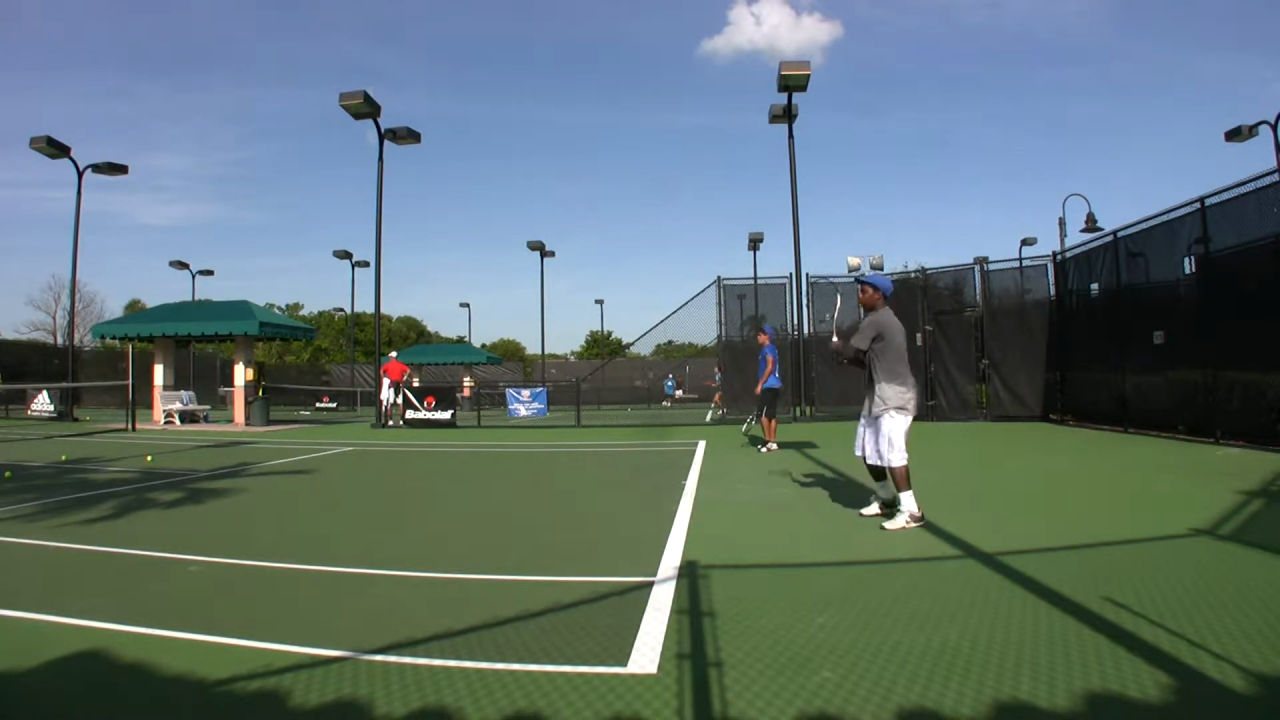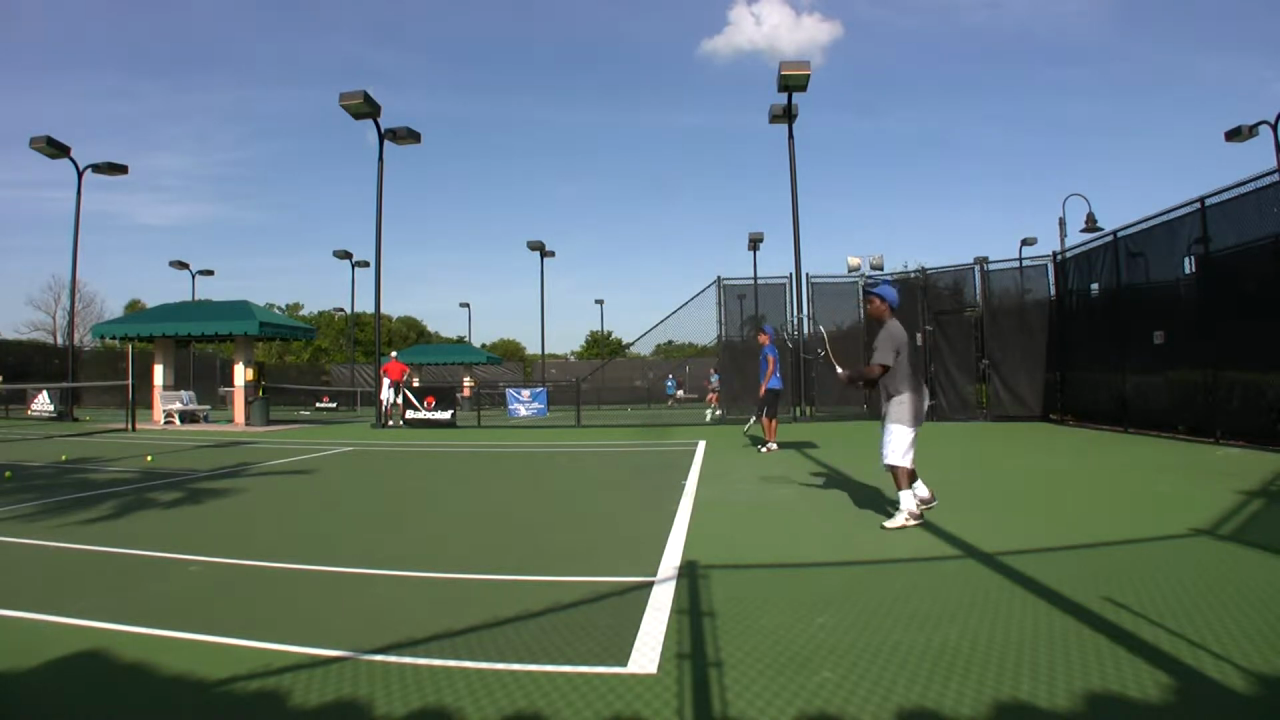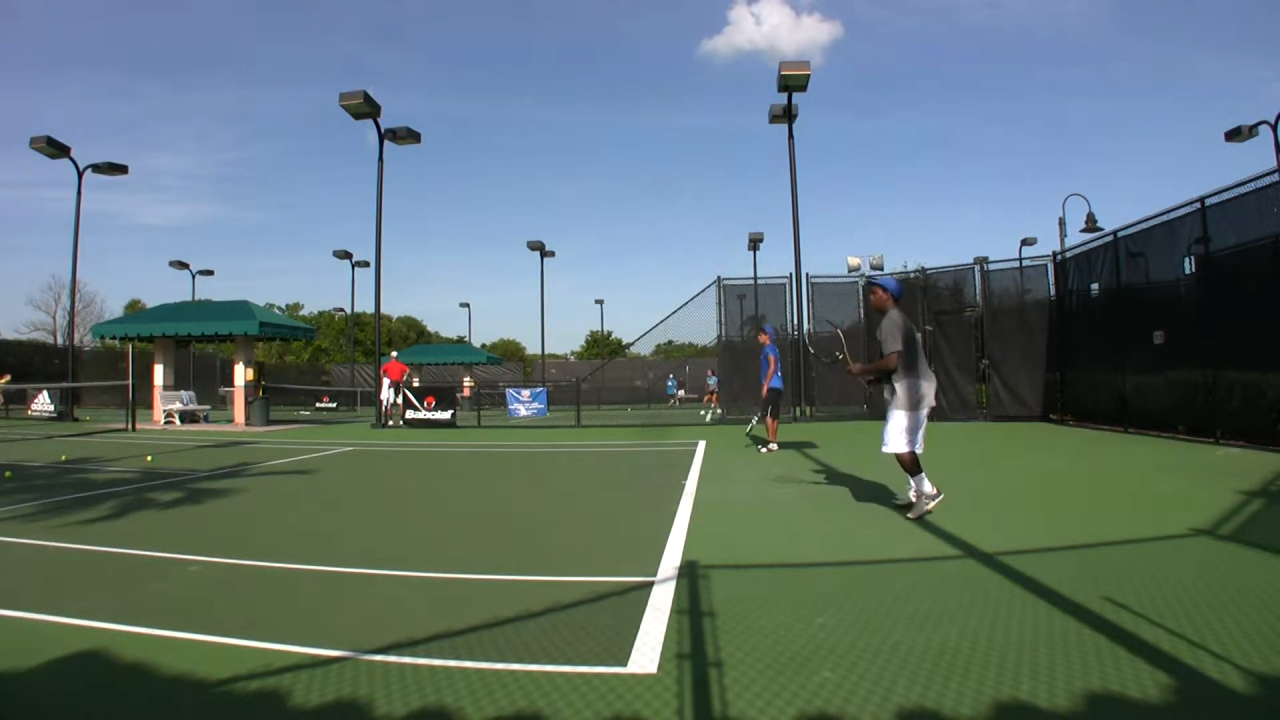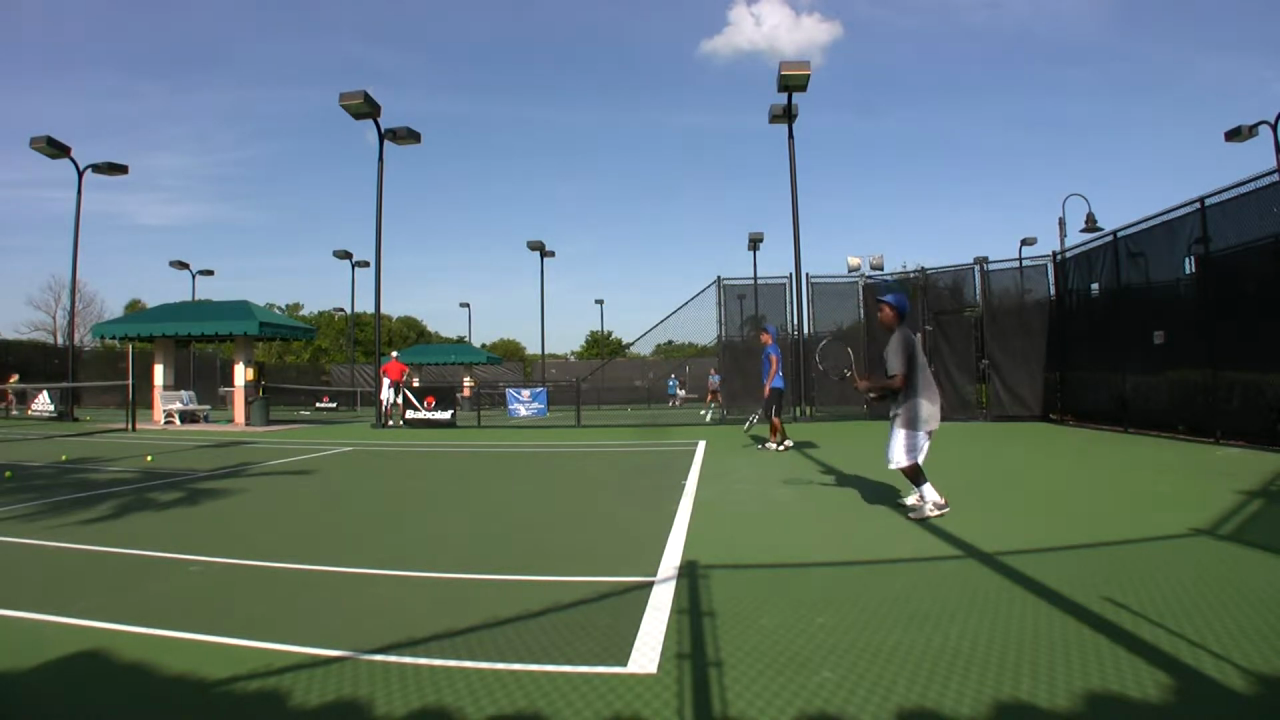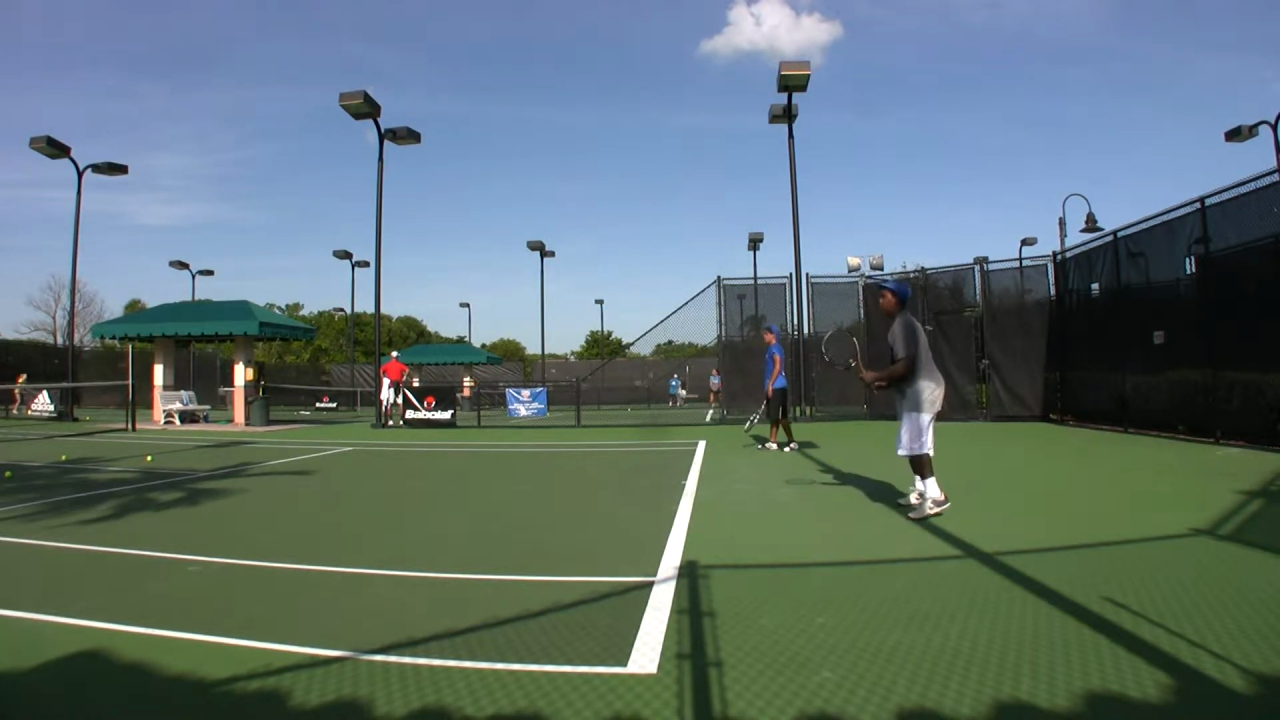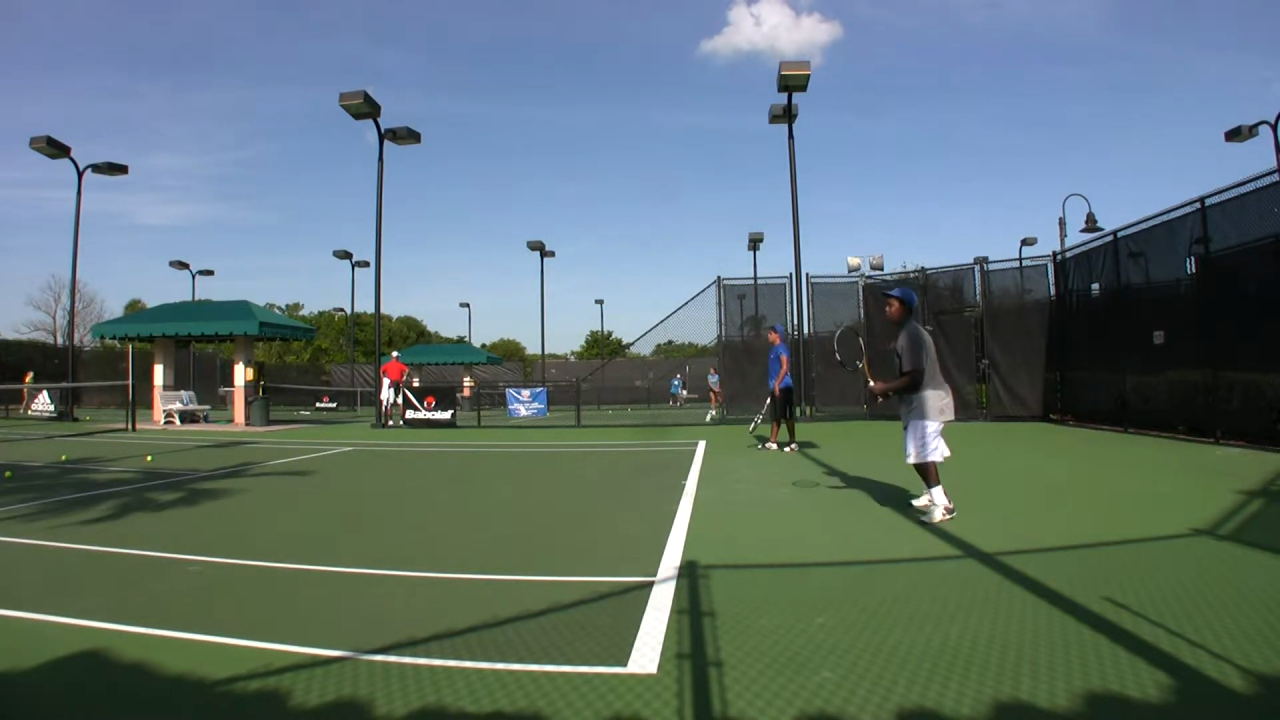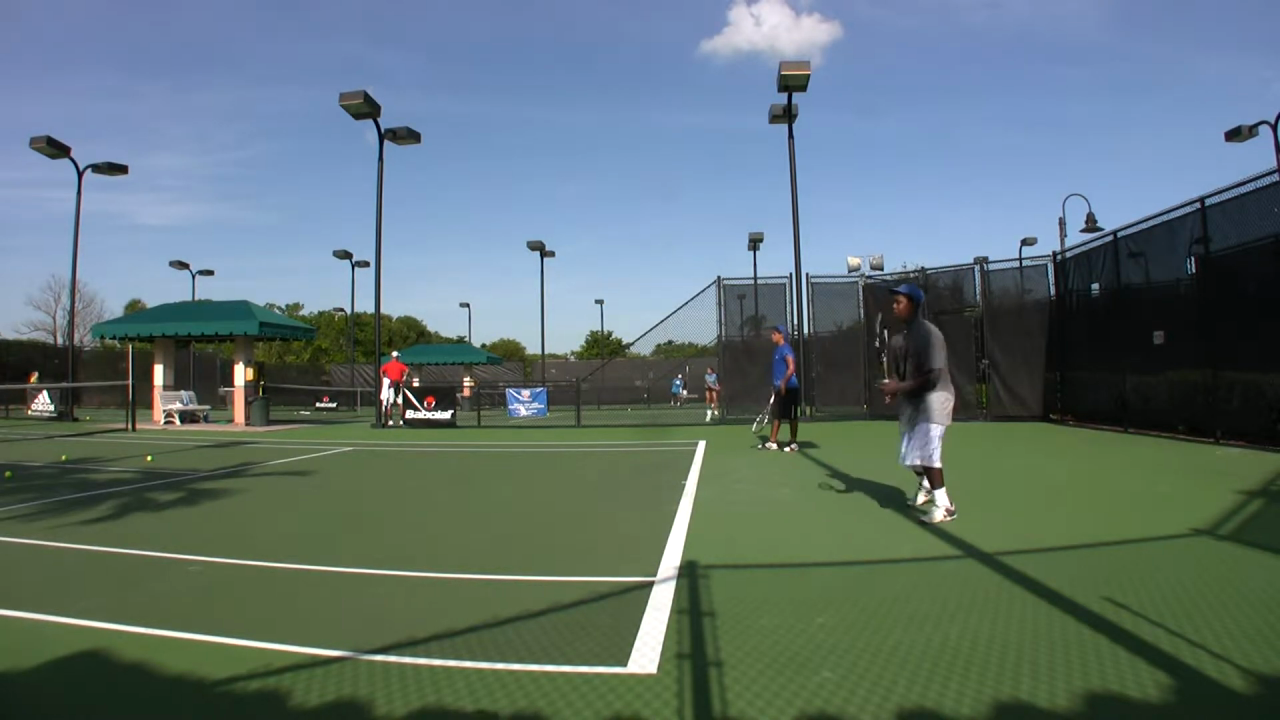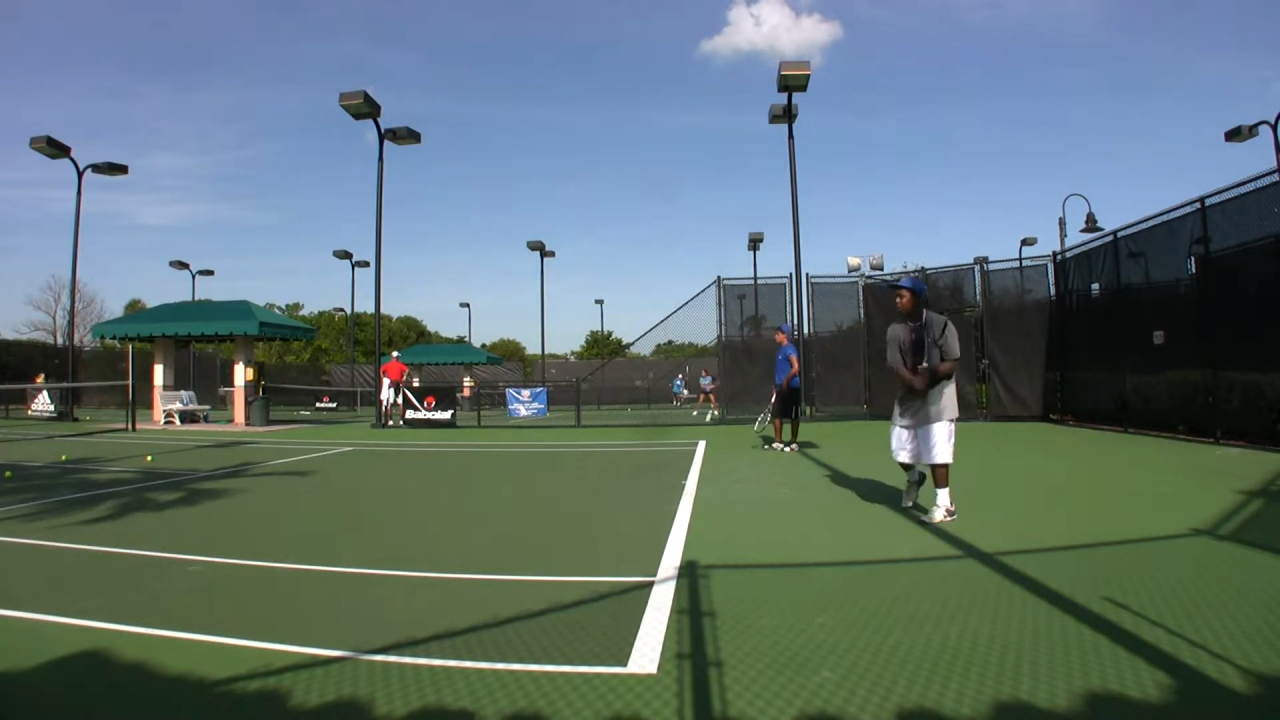
dt=0.2s
person 1, frame 1
left shoulder: (875, 320)
right shoulder: (885, 320)
left elbow: (849, 351)
left wrist: (837, 347)
right wrist: (851, 359)
left hip: (893, 398)
right hip: (881, 397)
left knee: (892, 453)
right knee: (866, 448)
left ankle: (911, 511)
right ankle: (886, 499)
person 1, frame 2
left shoulder: (889, 333)
right shoulder: (893, 331)
left elbow: (875, 371)
left wrist: (850, 376)
right wrist: (861, 380)
left hip: (904, 403)
right hip: (897, 402)
left knee: (895, 455)
right knee: (898, 454)
left ankle: (909, 510)
right ankle: (922, 494)
person 1, frame 3
left shoulder: (890, 322)
right shoulder: (898, 320)
left elbow: (892, 362)
left wrist: (863, 369)
right wrist: (875, 376)
left hip: (909, 390)
right hip: (912, 388)
left knee: (897, 442)
right knee: (905, 443)
left ankle: (927, 491)
right ankle: (918, 490)
person 1, frame 4
left shoulder: (897, 341)
right shoulder: (906, 337)
left elbow: (897, 382)
left wrist: (869, 387)
right wrist: (880, 392)
left hip: (915, 406)
right hip: (921, 404)
left knee: (900, 456)
right knee: (906, 454)
left ankle: (935, 500)
right ankle: (921, 493)
person 1, frame 5
left shoulder: (901, 326)
right shoulder: (904, 324)
left elbow: (904, 367)
left wrist: (876, 376)
right wrist: (886, 381)
left hip: (921, 390)
right hip: (917, 390)
left knee: (914, 444)
right knee: (911, 444)
left ankle: (935, 497)
right ankle: (921, 490)
person 1, frame 6
left shoulder: (911, 335)
right shoulder: (908, 334)
left elbow: (914, 377)
left wrist: (885, 387)
right wrist: (891, 389)
left hip: (929, 399)
right hip: (920, 400)
left knee: (920, 452)
right knee: (917, 452)
left ankle: (943, 504)
right ankle: (932, 494)
person 1, frame 7
left shoulder: (928, 334)
right shoulder: (901, 337)
left elbow: (932, 377)
right elbow: (897, 370)
left wrist: (899, 388)
right wrist: (893, 386)
left hip: (933, 400)
right hip: (913, 402)
left knee: (925, 453)
right knee: (912, 454)
left ankle: (944, 505)
right ankle: (926, 487)
person 1, frame 8
left shoulder: (941, 324)
right shoulder: (895, 330)
left elbow: (951, 364)
right elbow: (897, 367)
left wrist: (929, 376)
right wrist: (912, 380)
left hip: (938, 396)
right hip: (908, 398)
left knee: (936, 452)
right knee: (900, 449)
left ankle: (944, 505)
right ankle: (914, 477)
